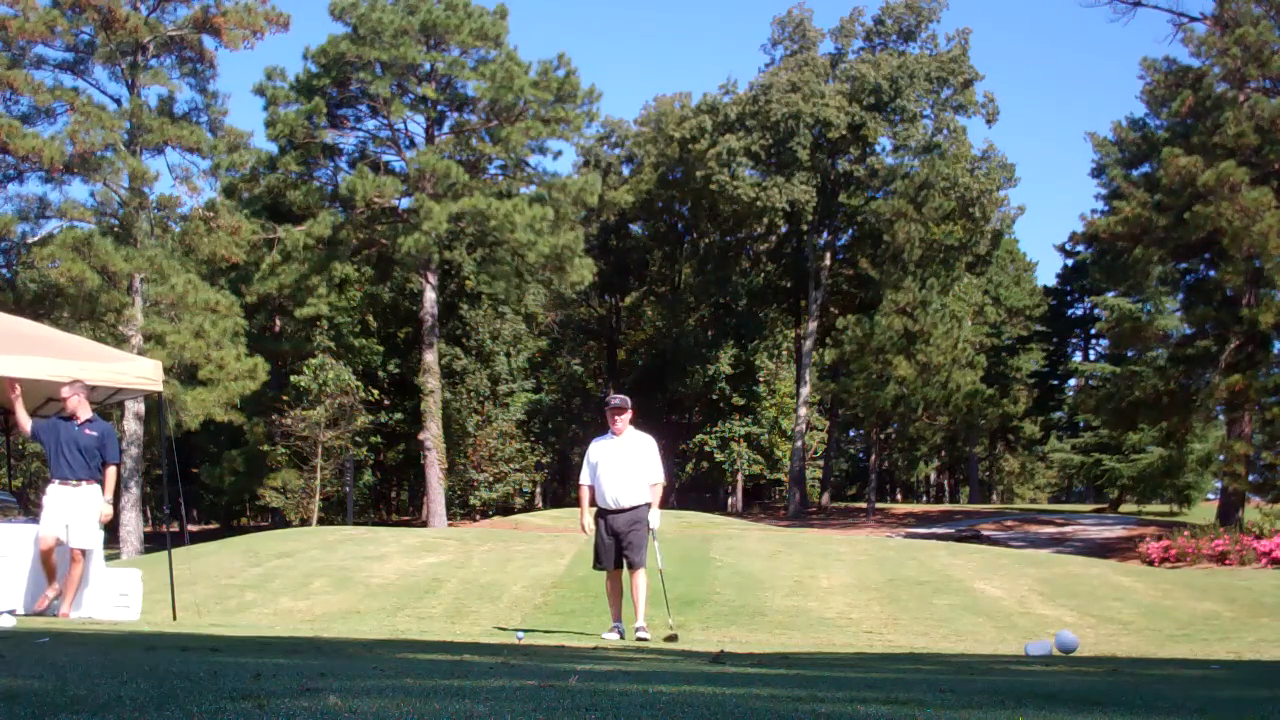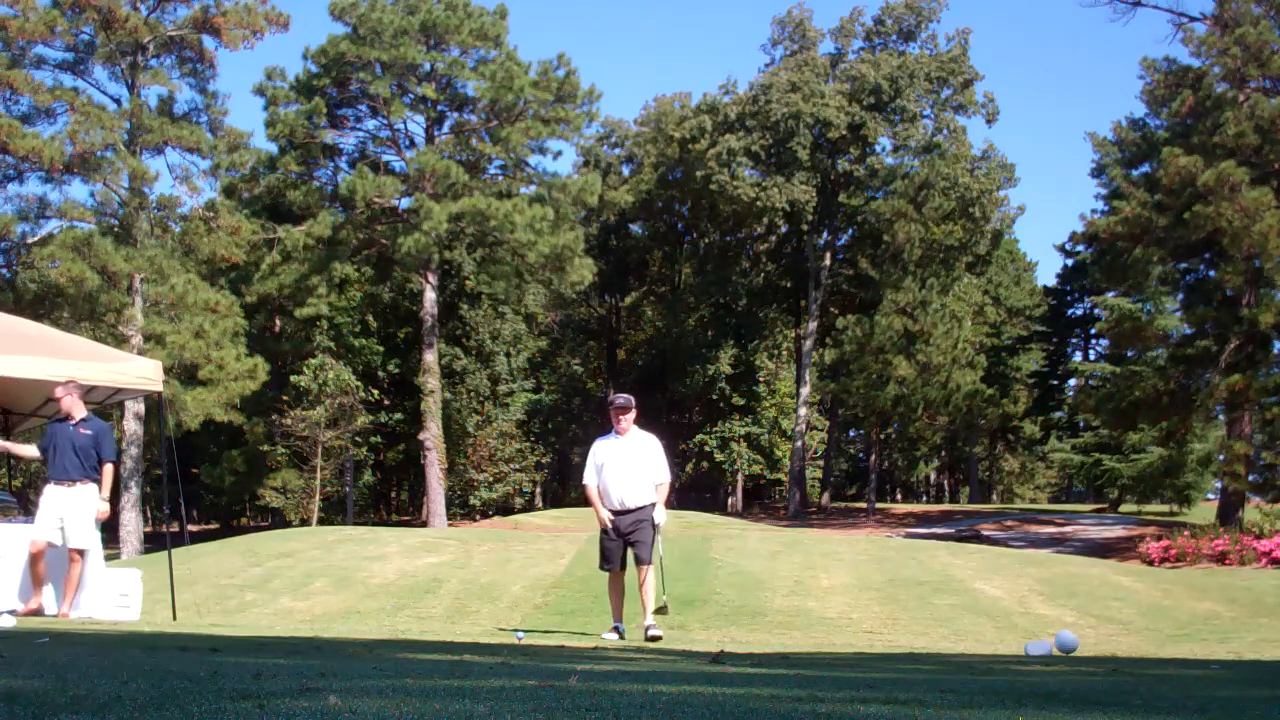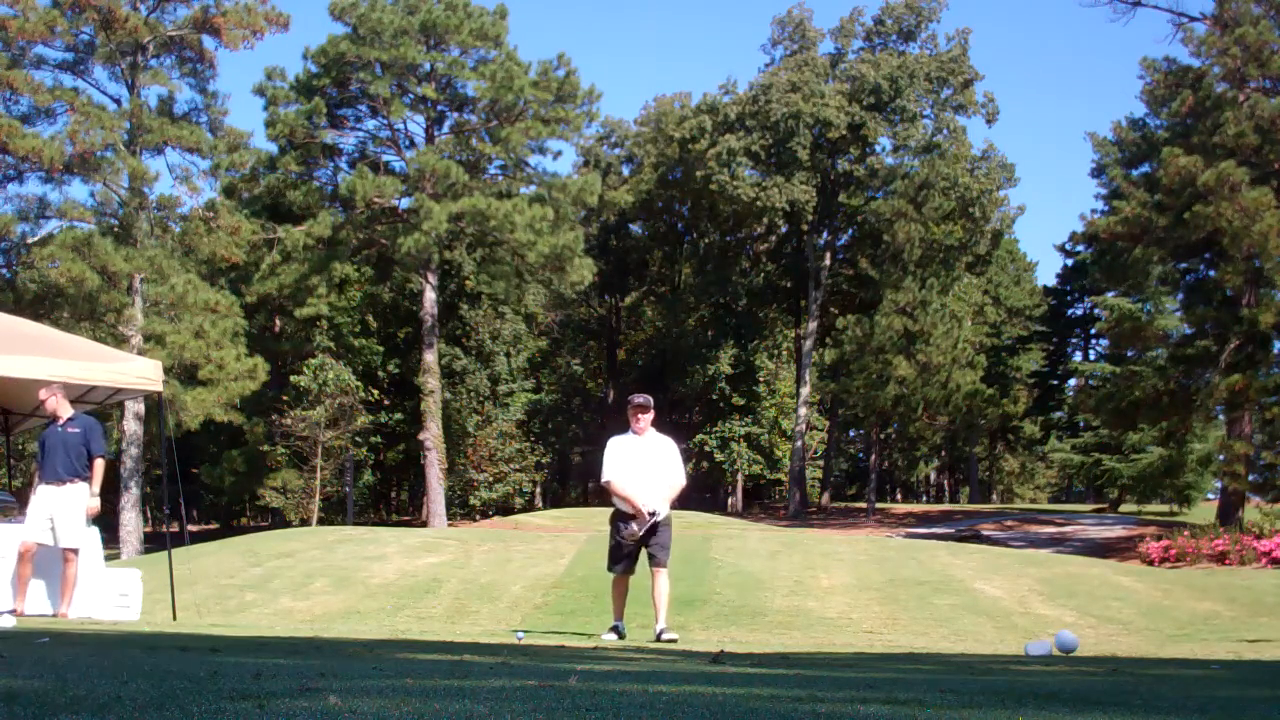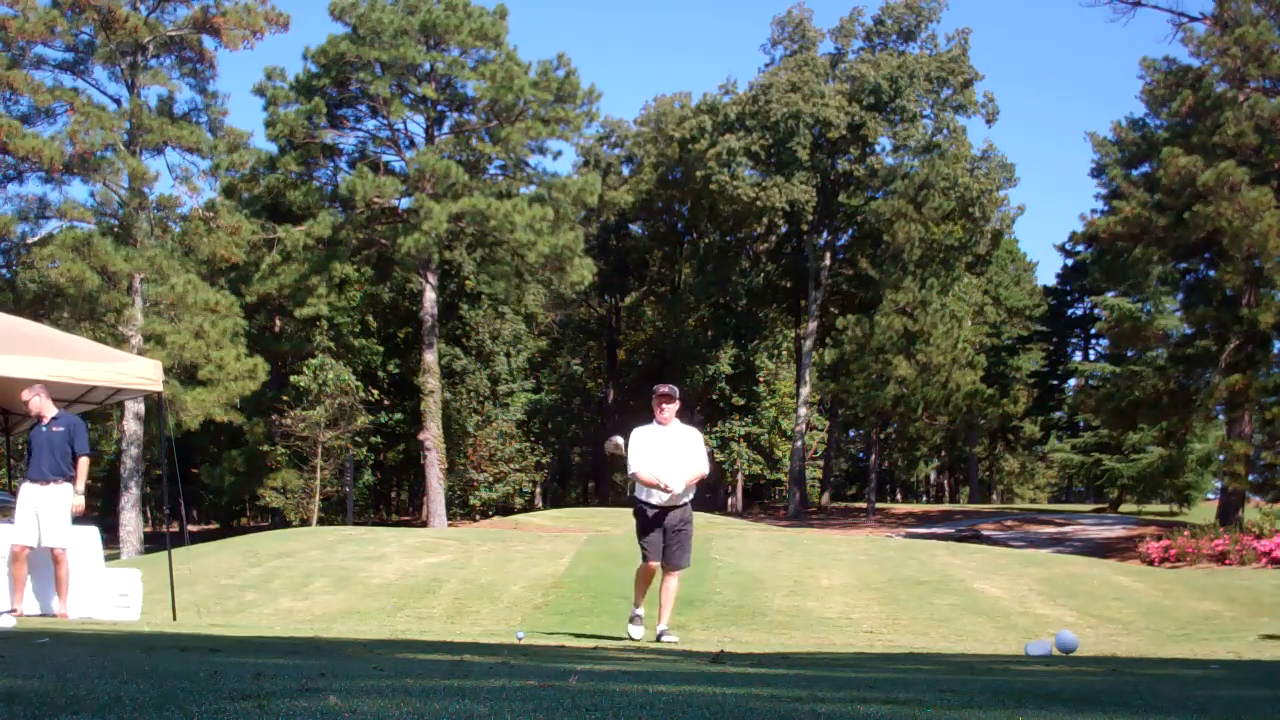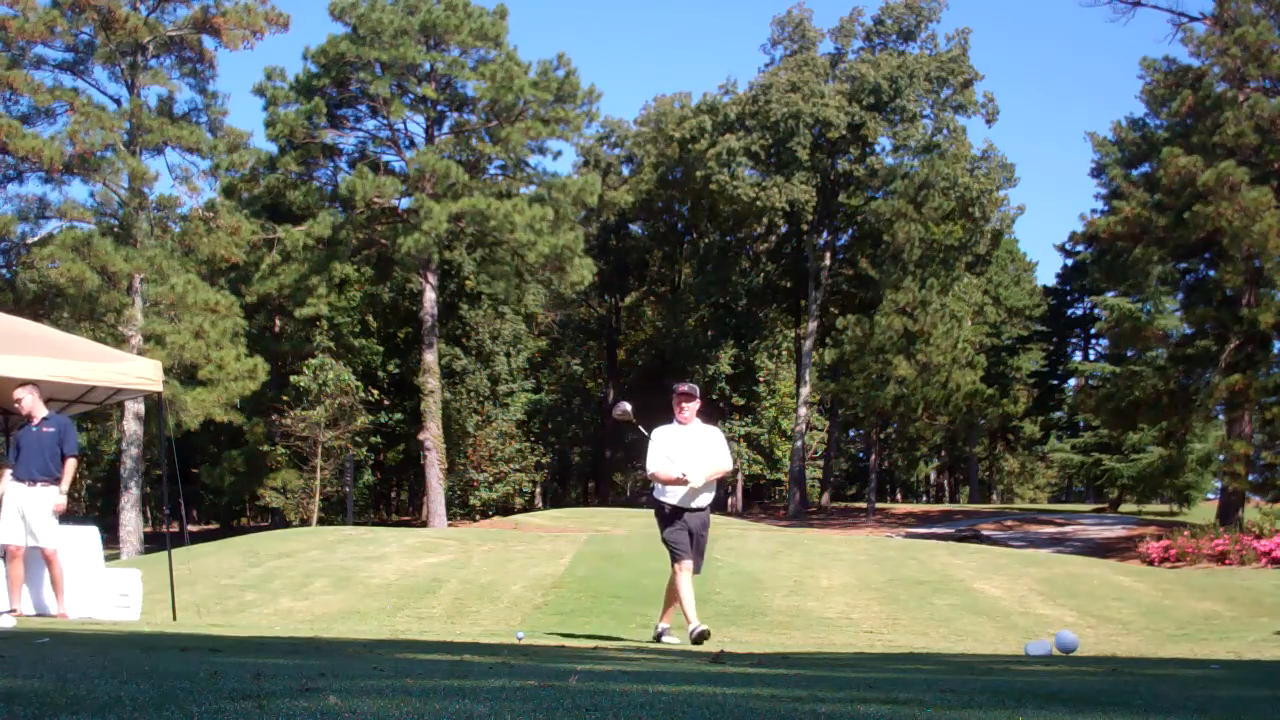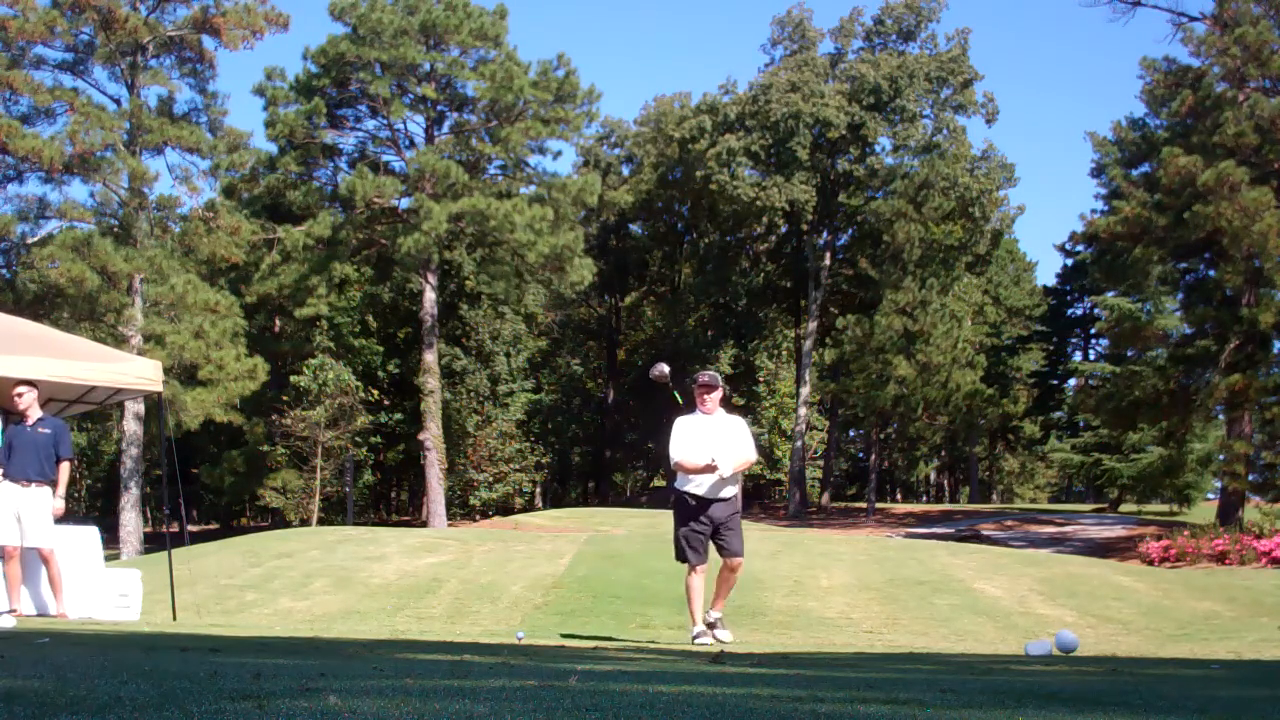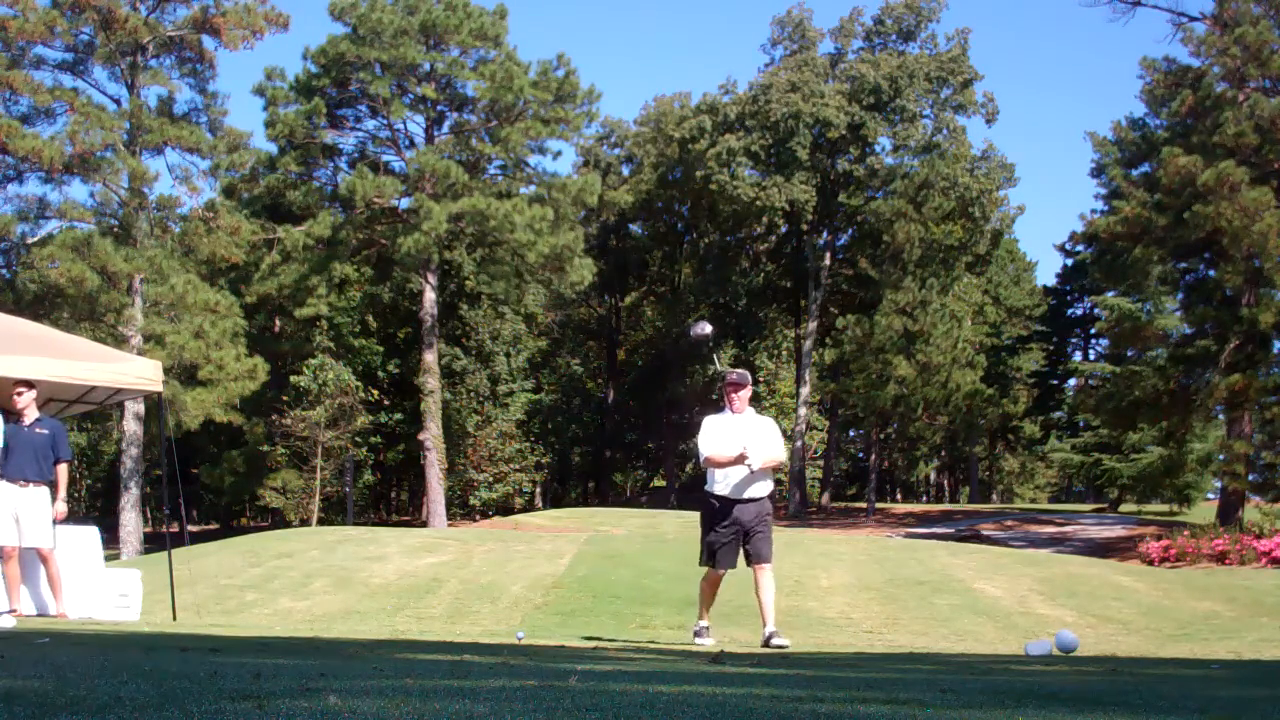
dt=0.3s
person 1, frame 1
left shoulder: (645, 441)
right shoulder: (596, 445)
left elbow: (656, 480)
right elbow: (586, 482)
left wrist: (654, 509)
right wrist: (585, 513)
left hip: (636, 514)
right hip: (605, 515)
left knee: (637, 567)
right knee: (612, 571)
left ankle: (640, 624)
right ankle: (617, 625)
person 1, frame 2
left shoulder: (650, 441)
right shoulder: (600, 445)
left elbow: (663, 478)
right elbow: (589, 481)
left wrist: (660, 505)
right wrist: (598, 509)
left hip: (643, 514)
right hip: (611, 518)
left knee: (645, 565)
right knee: (615, 572)
left ankle: (649, 623)
right ankle: (618, 625)
person 1, frame 3
left shoulder: (666, 444)
right shoulder: (616, 443)
left elbow: (678, 479)
right elbow: (610, 480)
left wrist: (666, 502)
right wrist: (634, 501)
left hip: (658, 518)
right hip: (625, 518)
left knee: (660, 569)
right knee: (621, 574)
left ankle: (662, 626)
right ankle: (617, 624)
person 1, frame 4
left shoulder: (691, 434)
right shoulder: (640, 434)
left elbow: (702, 468)
right elbow: (635, 471)
left wrist: (682, 483)
right wrist: (660, 484)
left hip: (680, 510)
right hip: (649, 509)
left knee: (673, 570)
right knee: (651, 563)
left ankle: (663, 627)
right ankle: (637, 610)
person 1, frame 5
left shoulder: (713, 434)
right shoulder: (660, 434)
left elbow: (725, 465)
right elbow: (653, 472)
left wrist: (701, 477)
right wrist: (677, 480)
left hip: (699, 511)
right hip: (670, 510)
left knee: (683, 570)
right knee: (683, 566)
left ankle: (663, 626)
right ankle: (694, 625)
person 1, frame 6
left shoulder: (736, 424)
right shoulder: (684, 423)
left elbow: (750, 455)
right elbow: (677, 461)
left wrist: (729, 467)
right wrist: (706, 468)
left hip: (727, 503)
right hip: (692, 502)
left knee: (734, 561)
right knee: (697, 566)
left ankle: (714, 614)
right ankle: (698, 628)
person 1, frame 7
left shoulder: (766, 423)
right shoulder: (712, 422)
left elbow: (780, 456)
right elbow: (707, 458)
left wrist: (757, 462)
right wrist: (736, 459)
left hip: (758, 505)
right hip: (721, 504)
left knee: (763, 565)
right knee: (717, 570)
left ankle: (770, 631)
right ankle: (702, 624)
person 2, frame 1
left shoulder: (104, 429)
right shoulder: (57, 425)
left elbow: (111, 467)
right elbow: (27, 428)
left wrist: (108, 501)
right wrist: (17, 399)
left hip: (87, 494)
right hip: (57, 492)
left knee: (77, 554)
right knee: (45, 544)
left ankle: (65, 609)
right ankle: (52, 587)
person 2, frame 2
left shoulder: (99, 427)
right shoulder: (54, 426)
left elbow: (108, 465)
right elbow: (39, 452)
left wrist: (104, 498)
left hip: (82, 493)
right hip: (53, 492)
left knee: (76, 554)
right knee: (36, 548)
left ankle: (65, 610)
right ankle: (36, 601)
person 2, frame 3
left shoulder: (88, 424)
right shoulder: (47, 431)
left elbow: (98, 460)
right elbow: (41, 467)
left wrist: (94, 494)
right wrist: (33, 493)
left hip: (73, 492)
right hip: (44, 492)
left knee: (69, 554)
right knee: (25, 549)
left ankle: (63, 609)
right ankle: (18, 605)
person 2, frame 4
left shoulder: (71, 422)
right shoulder: (34, 431)
left elbow: (83, 458)
left wrist: (79, 491)
right wrist: (19, 498)
left hip: (58, 491)
right hip: (30, 492)
left knee: (58, 552)
right knee: (18, 550)
left ankle: (62, 608)
right ankle: (17, 607)
person 2, frame 5
left shoulder: (61, 424)
right shoulder: (21, 431)
left elbow: (71, 459)
left wrist: (62, 491)
left hip: (44, 493)
left knee: (49, 552)
left ankle: (61, 607)
person 2, frame 6
left shoulder: (56, 426)
left elbow: (64, 462)
left wrist: (59, 495)
left hip: (39, 493)
left knee: (46, 552)
left ankle: (61, 608)
person 2, frame 7
left shoulder: (53, 427)
left elbow: (62, 464)
left wrist: (61, 498)
left hip: (37, 493)
left knee: (45, 552)
left ankle: (60, 608)
